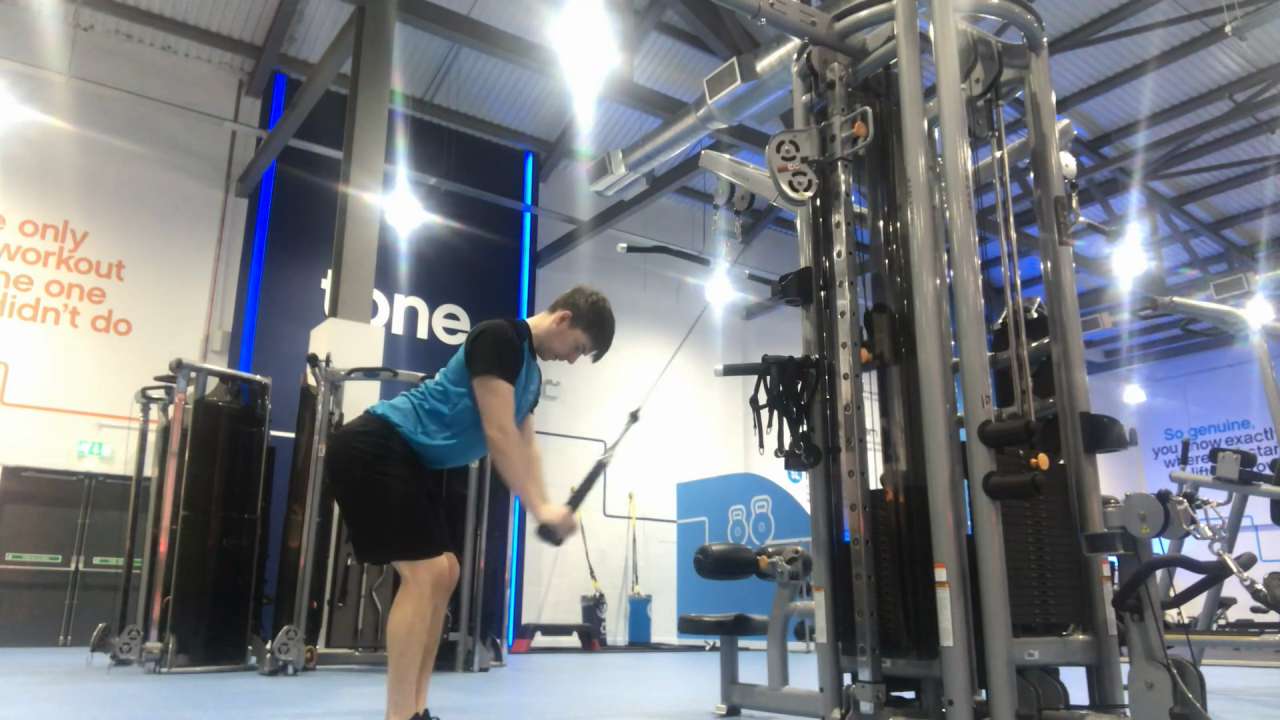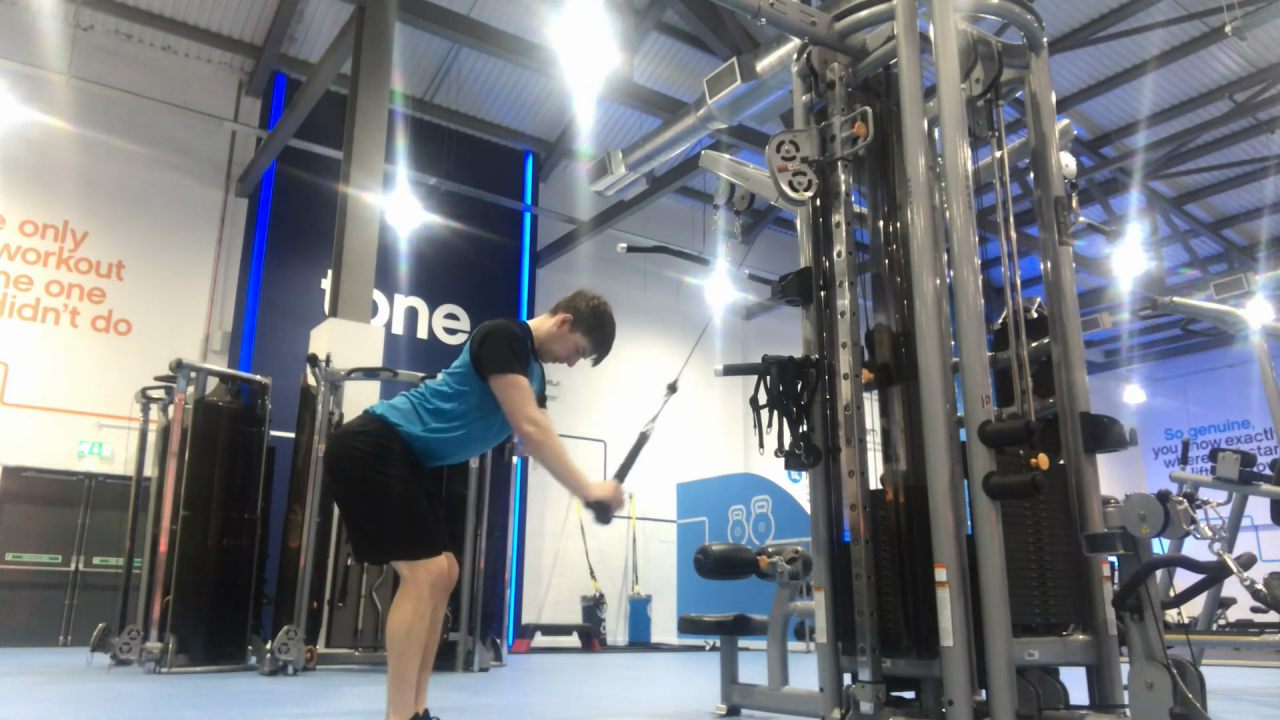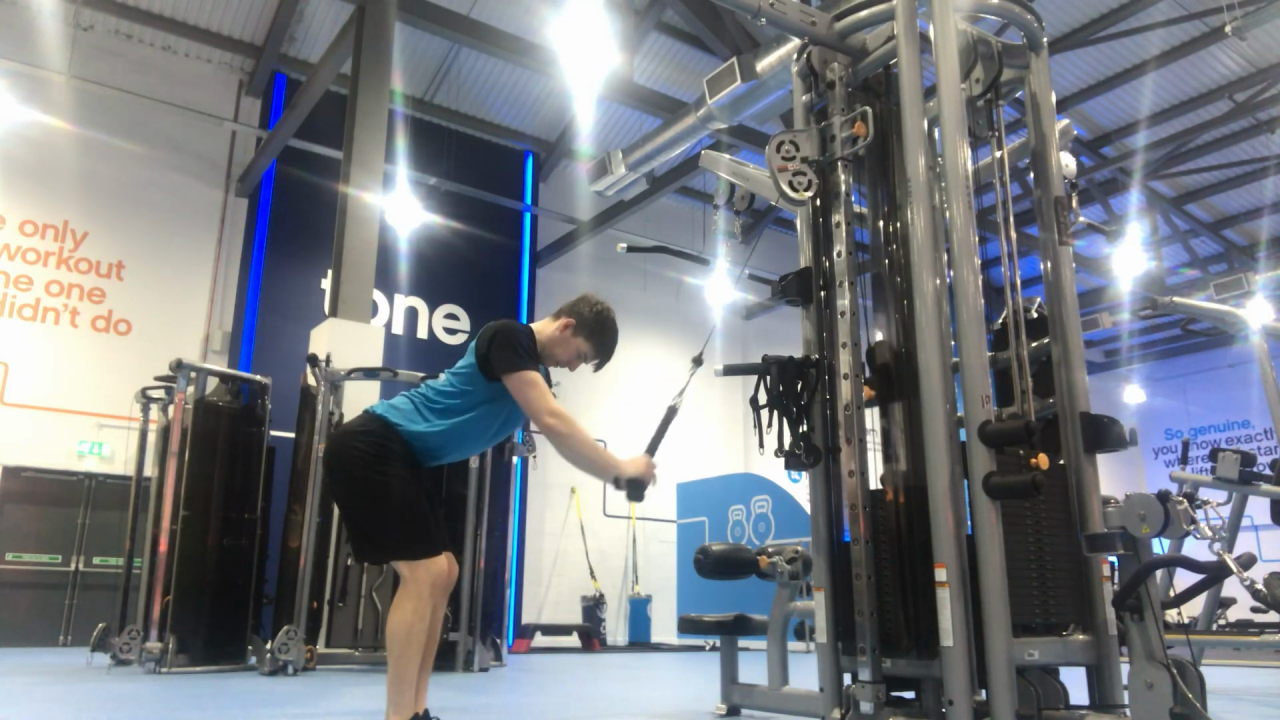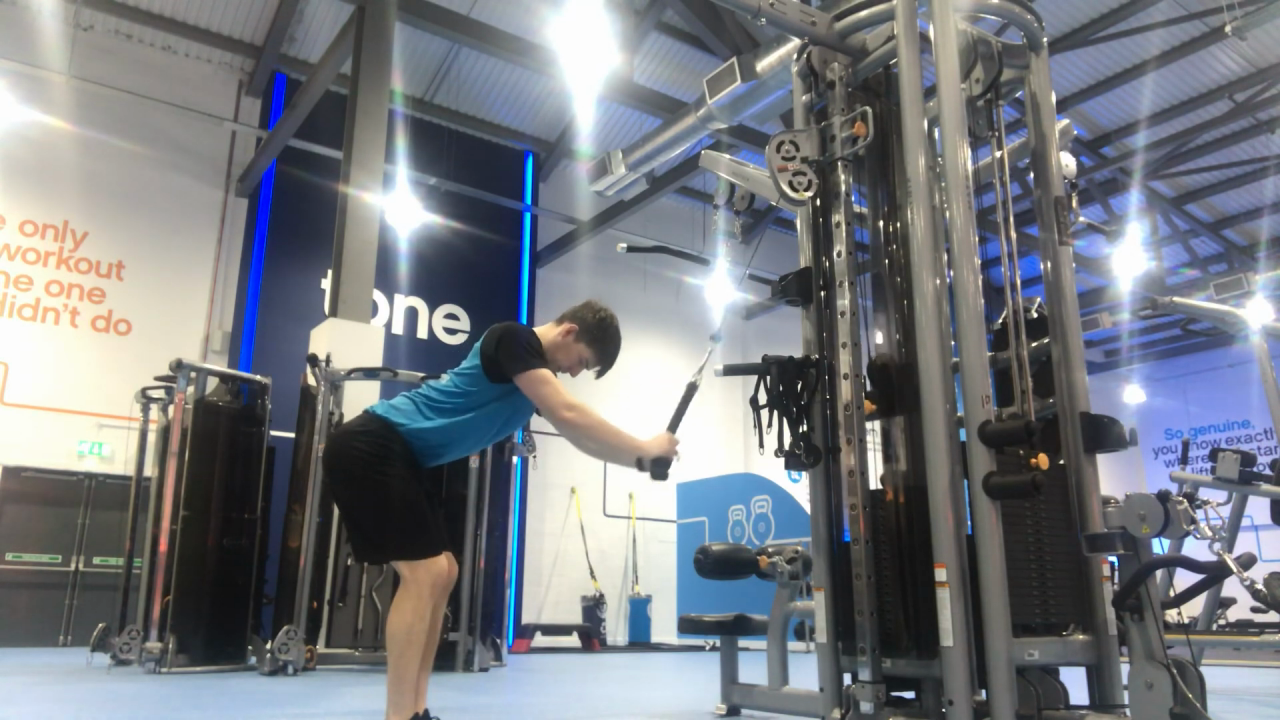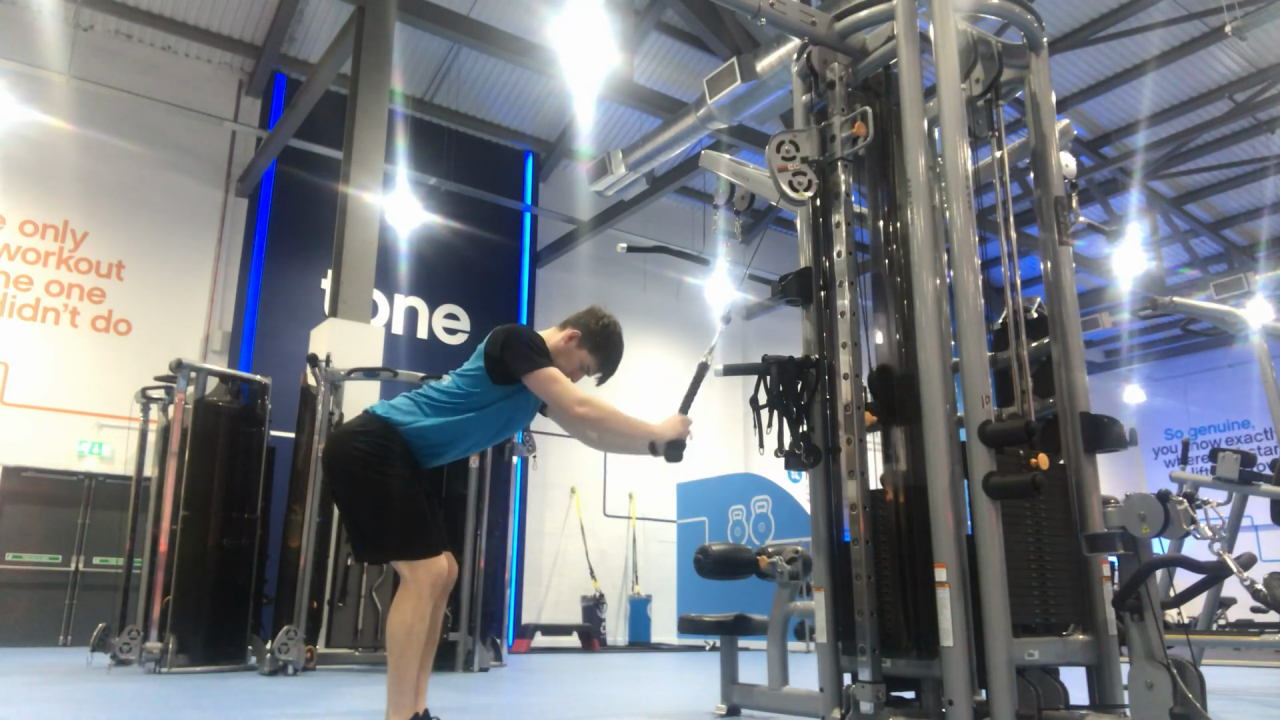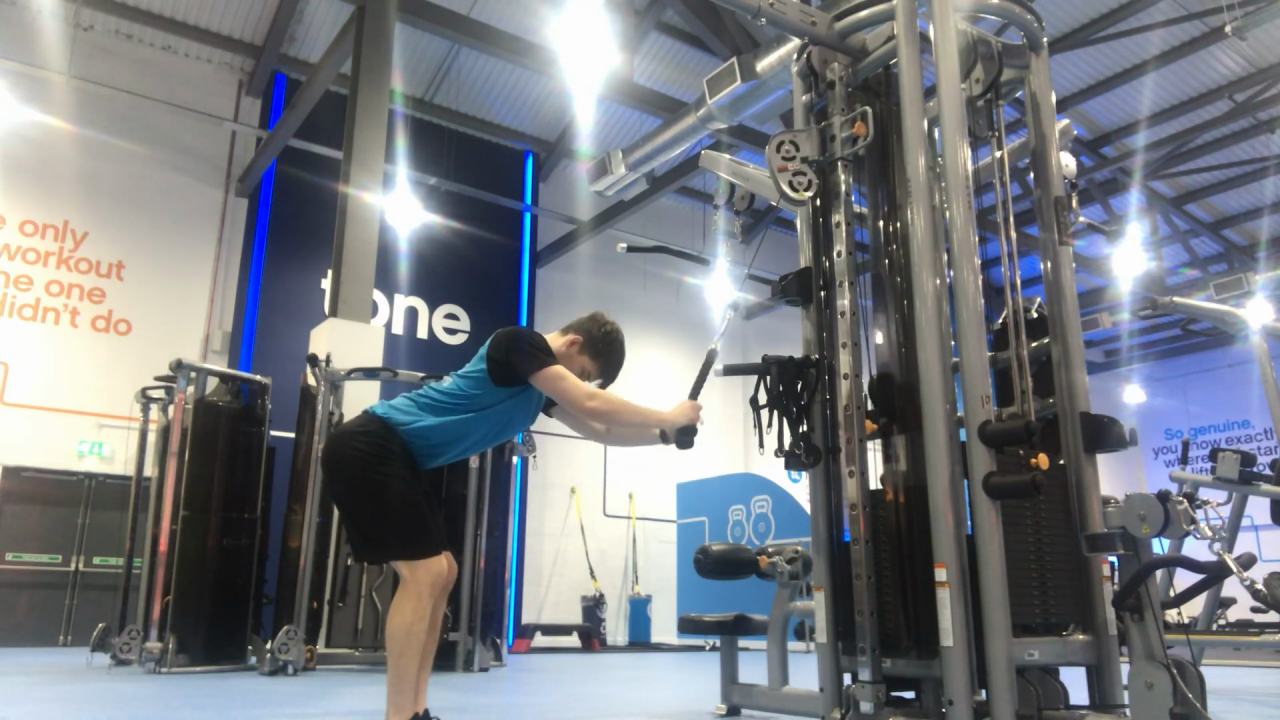
dt=0.2s
person 1, frame 1
left shoulder: (531, 372)
right shoulder: (499, 337)
left elbow: (524, 444)
right elbow: (499, 433)
left wrist: (549, 507)
right wrist: (539, 507)
left hip: (411, 460)
right hip: (373, 448)
left knee: (442, 573)
right knee: (425, 573)
person 1, frame 2
left shoulder: (531, 371)
right shoulder: (503, 337)
left elbow: (542, 438)
right elbow: (529, 429)
left wrist: (588, 489)
right wrist: (587, 489)
left hip: (409, 461)
right hip: (372, 448)
left knee: (442, 572)
right knee: (425, 573)
person 1, frame 3
left shoulder: (535, 373)
right shoulder: (508, 338)
left elbow: (565, 438)
right elbow: (552, 421)
left wrist: (619, 473)
right wrist: (620, 471)
left hip: (404, 459)
right hip: (371, 448)
left knee: (441, 572)
right knee: (425, 574)
person 1, frame 4
left shoulder: (537, 374)
right shoulder: (513, 339)
left elbow: (580, 435)
right elbow: (569, 415)
left wrist: (641, 457)
right wrist: (643, 449)
left hip: (398, 458)
right hip: (370, 448)
left knee: (441, 572)
right knee: (424, 574)
person 1, frame 5
left shoulder: (540, 380)
right shoulder: (516, 342)
left elbow: (590, 432)
right elbow: (581, 409)
left wrist: (655, 442)
right wrist: (658, 432)
left hip: (394, 456)
right hip: (369, 448)
left knee: (440, 572)
right knee: (424, 574)
person 1, frame 6
left shoulder: (541, 384)
right shoulder: (519, 343)
left elbow: (599, 428)
right elbow: (592, 404)
left wrist: (665, 432)
right wrist: (668, 418)
left hip: (395, 456)
right hip: (368, 448)
left knee: (440, 573)
right knee: (424, 574)
